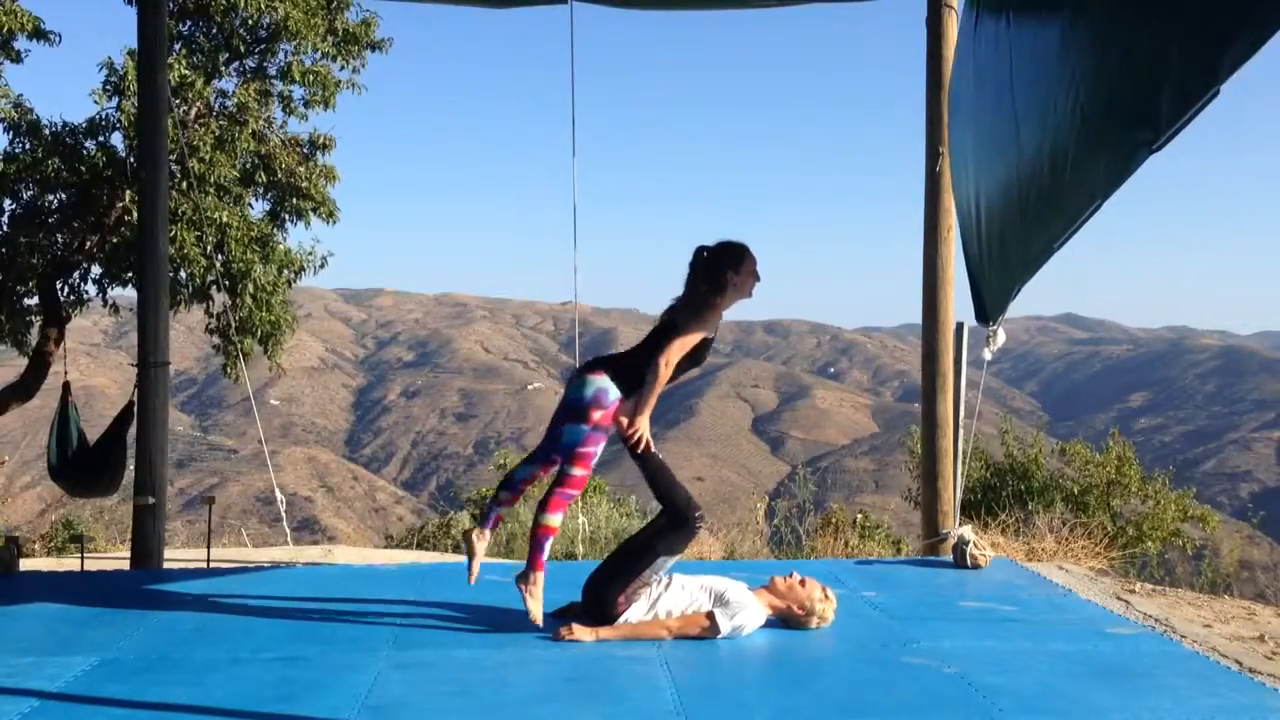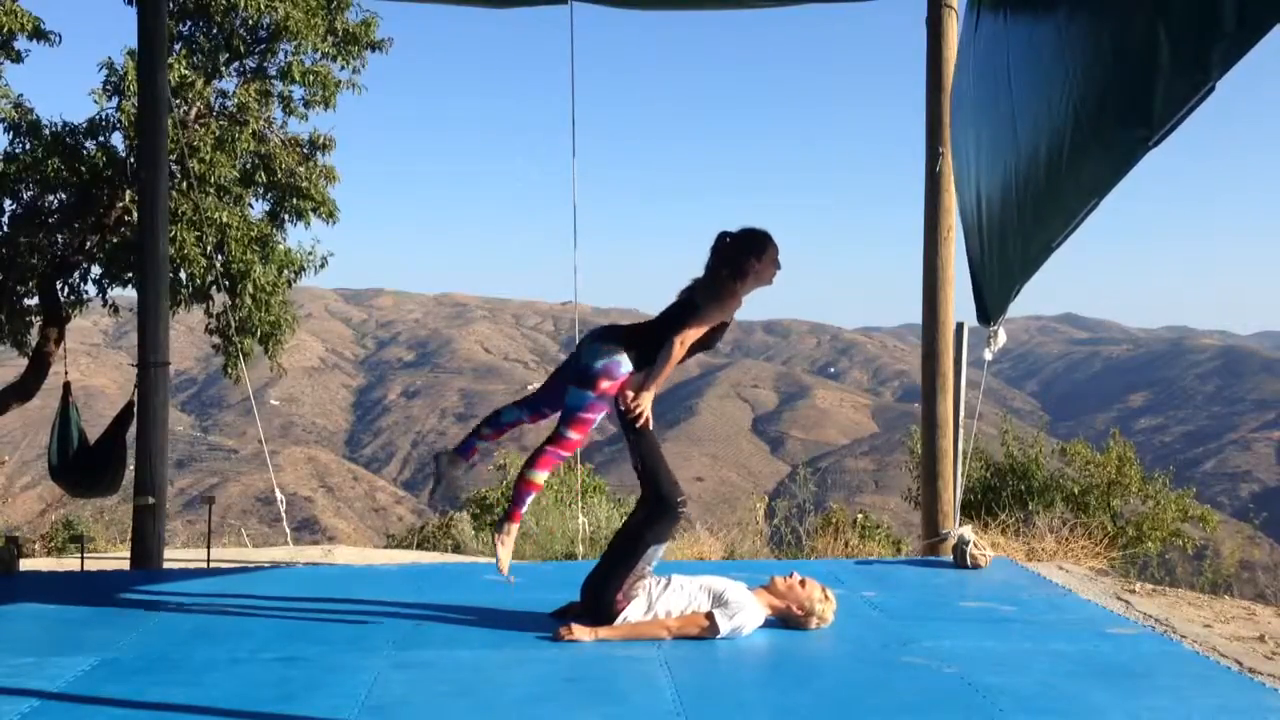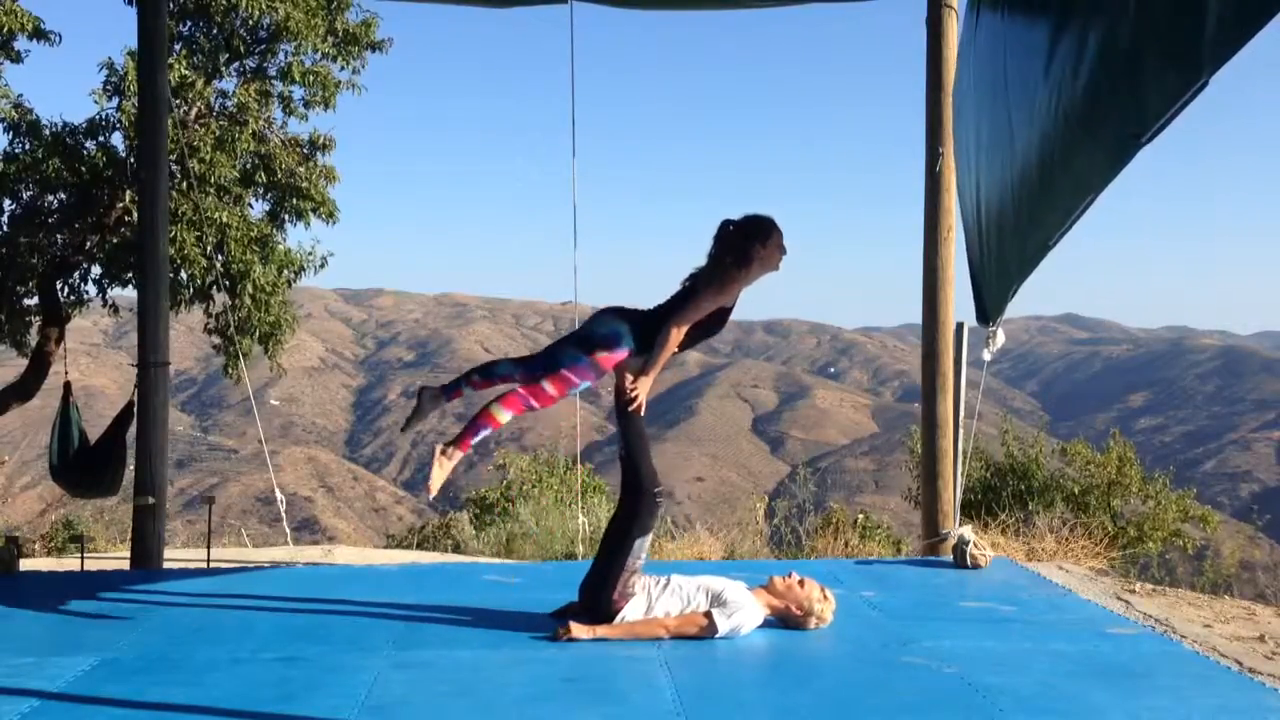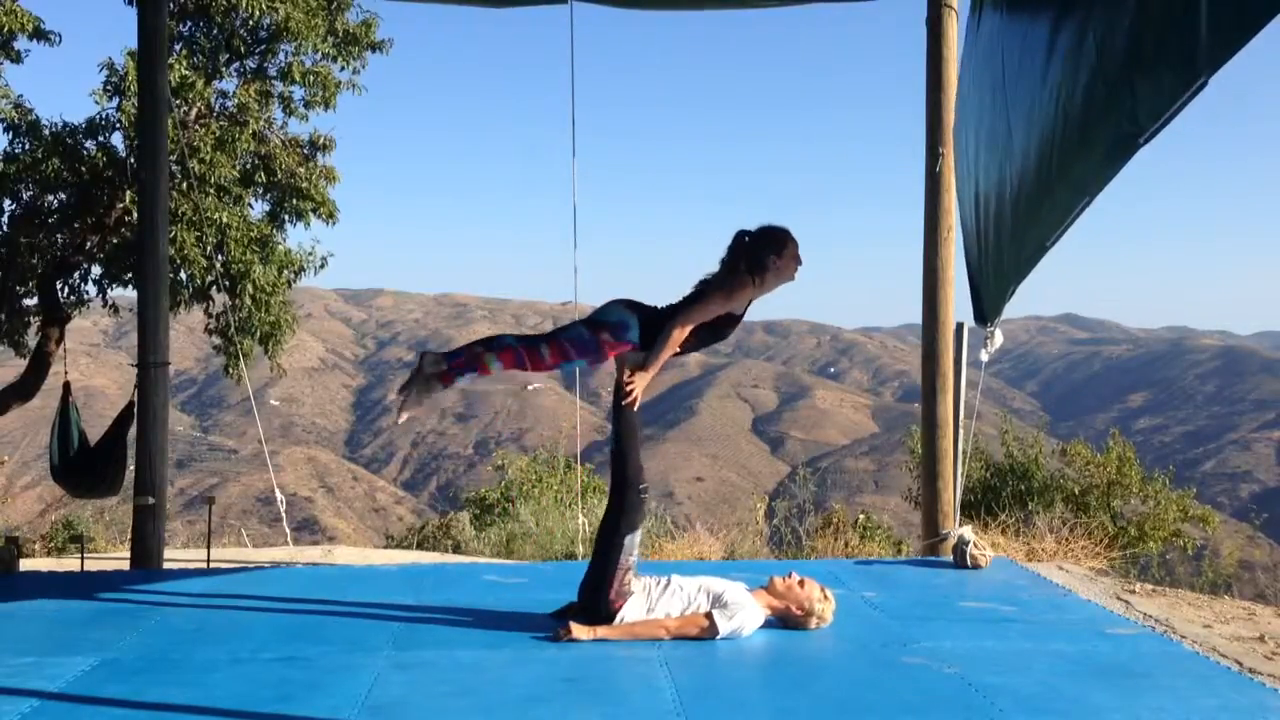
dt=0.3s
person 1, frame 1
left shoulder: (696, 305)
right shoulder: (710, 314)
right elbow: (664, 361)
left wrist: (631, 405)
right wrist: (643, 415)
left hip: (596, 378)
right hip: (603, 390)
left knee: (543, 459)
right knee: (569, 482)
left ankle: (483, 531)
right ankle: (534, 575)
person 1, frame 2
left shoulder: (717, 287)
right shoulder: (730, 298)
right elbow: (680, 342)
left wrist: (640, 378)
right wrist: (648, 389)
left hip: (608, 346)
right hip: (613, 359)
left knee: (533, 407)
right knee: (562, 442)
left ankle: (455, 457)
right ankle: (508, 526)
person 1, frame 3
left shoulder: (722, 274)
right shoulder: (730, 283)
right elbow: (677, 326)
left wrist: (640, 362)
right wrist: (648, 377)
left hip: (616, 328)
right hip: (616, 337)
left knee: (526, 370)
right knee: (537, 391)
left ankle: (438, 395)
right ankle: (453, 451)
person 1, frame 4
left shoulder: (737, 284)
right shoulder: (742, 290)
right elbow: (681, 325)
left wrist: (643, 362)
right wrist: (647, 373)
left hip: (626, 326)
right hip: (624, 330)
left knee: (533, 348)
right knee: (530, 355)
left ankle: (439, 362)
right ankle: (433, 381)
person 2, frame 1
left shoulder: (746, 615)
right shoulder: (744, 598)
left elbow: (671, 628)
left wrist: (596, 633)
left hip: (615, 605)
right hip: (615, 600)
left knee: (686, 517)
person 2, frame 2
left shoulder: (745, 616)
right shoulder: (742, 596)
left elbow: (670, 629)
left wrist: (595, 633)
left hip: (615, 608)
right hip: (616, 605)
left knee: (669, 504)
person 2, frame 3
left shoulder: (744, 615)
right shoulder: (743, 596)
left elbow: (668, 627)
left wrist: (594, 632)
left hip: (613, 608)
right hip: (616, 602)
left knee: (646, 495)
left ankle: (627, 398)
person 2, frame 4
left shoulder: (744, 617)
right shoulder: (742, 596)
left elbow: (668, 628)
left wrist: (594, 632)
left hip: (612, 606)
right hip: (615, 604)
left knee: (631, 494)
left ankle: (625, 386)
